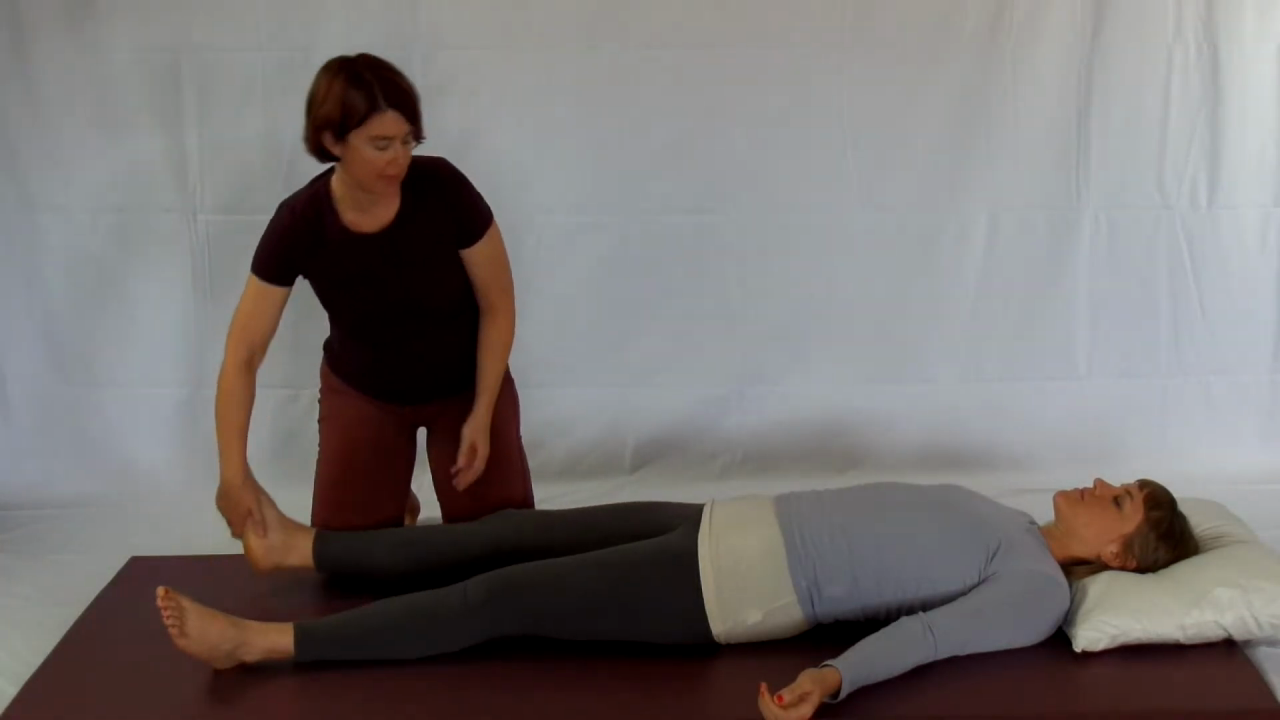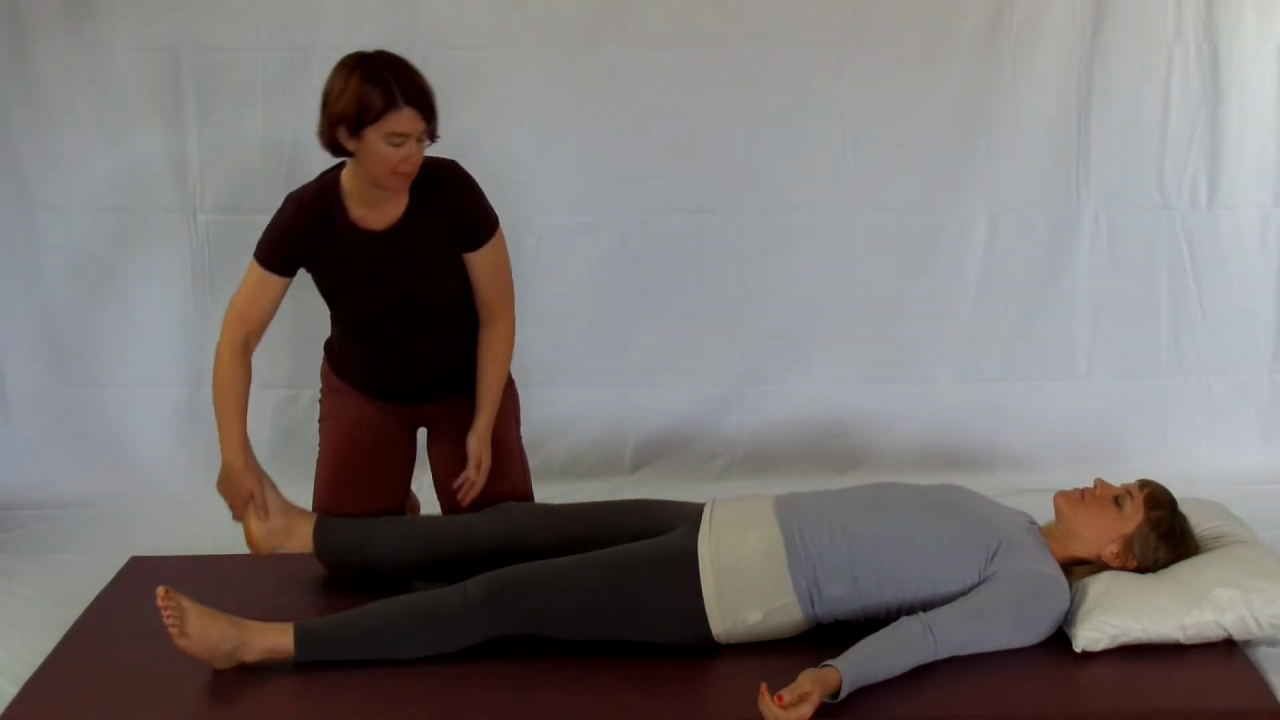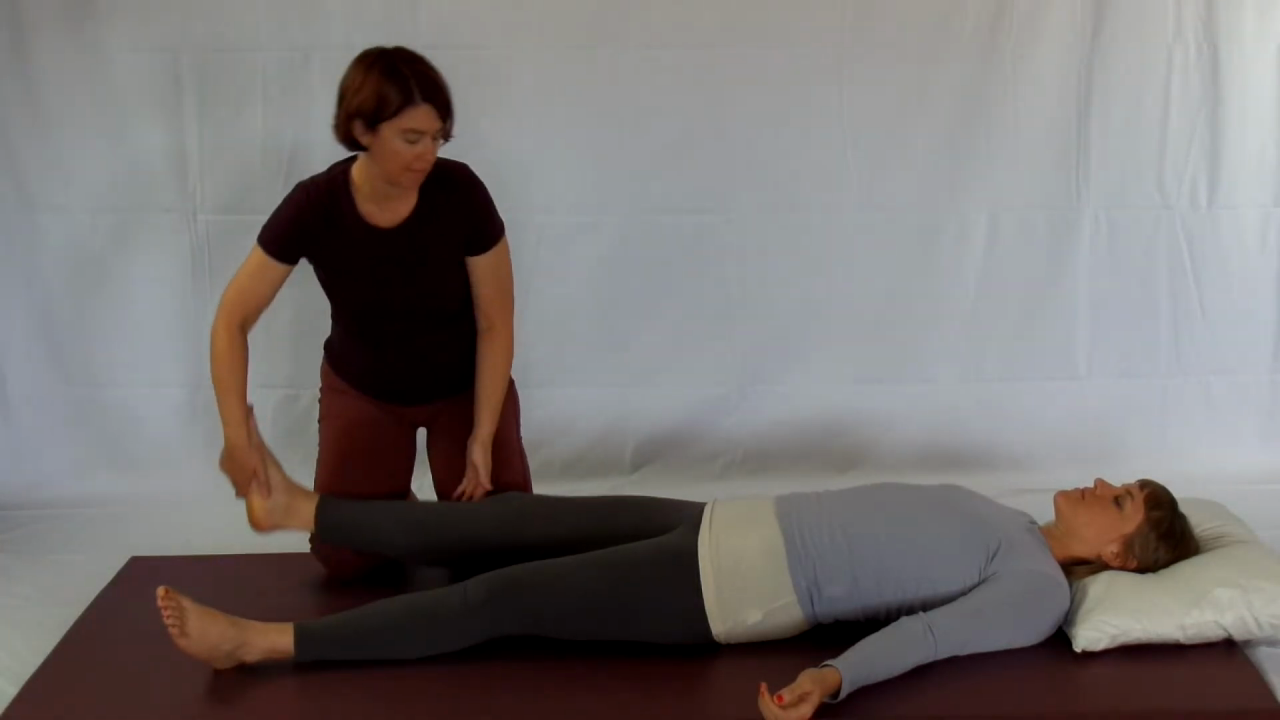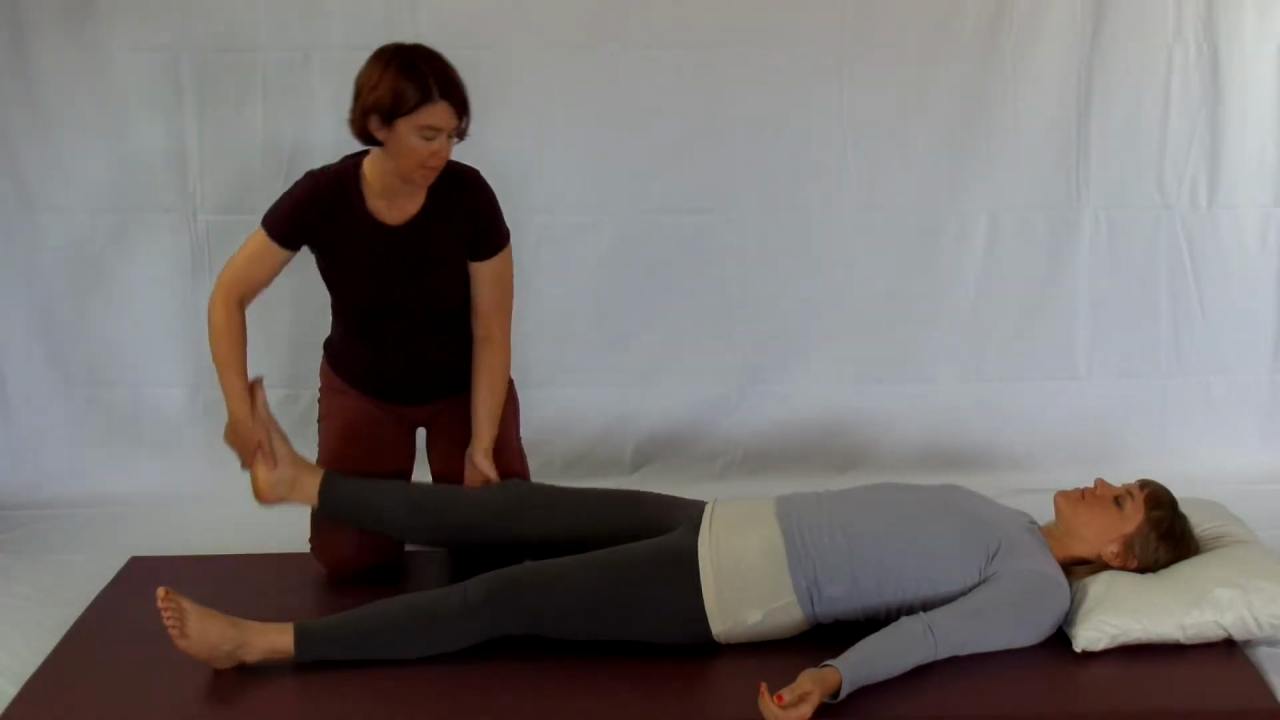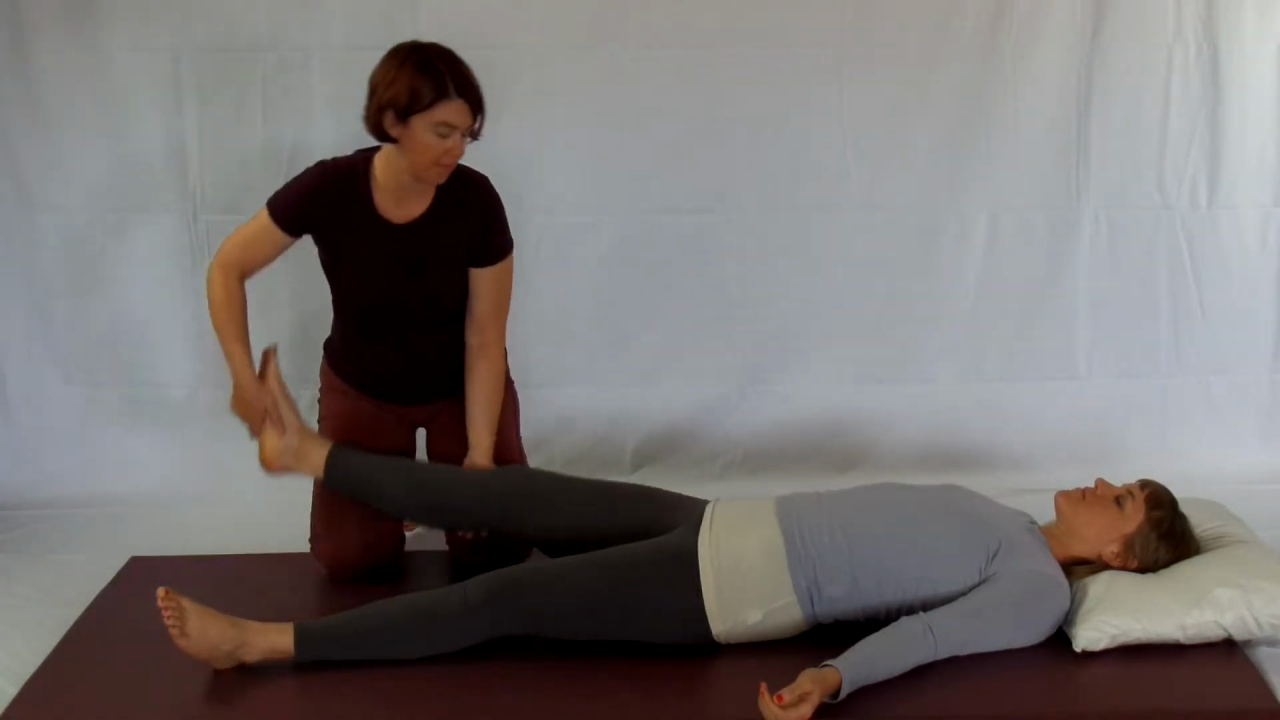
dt=0.1s
person 1, frame 1
left shoulder: (1038, 592)
right shoulder: (1008, 530)
left elbow: (929, 631)
left hip: (739, 591)
right hip: (733, 527)
left knee: (502, 600)
right knee: (509, 532)
right ankle: (298, 544)
person 1, frame 2
left shoulder: (1038, 592)
right shoulder: (1012, 525)
left elbow: (933, 632)
left hip: (741, 592)
right hip: (732, 529)
left knee: (502, 602)
right knee: (511, 525)
right ankle: (297, 532)
person 1, frame 3
left shoulder: (1037, 592)
right shoulder: (1006, 528)
left elbow: (930, 628)
left hip: (737, 591)
right hip: (733, 524)
left knee: (500, 601)
right knee: (510, 519)
right ankle: (298, 506)
person 1, frame 4
left shoulder: (1038, 593)
right shoulder: (1009, 527)
left elbow: (932, 632)
left hip: (735, 592)
right hip: (728, 530)
left knee: (499, 600)
right knee: (510, 509)
right ankle: (300, 480)
person 1, frame 5
left shoulder: (1037, 593)
right shoulder: (1007, 528)
left elbow: (930, 630)
left hip: (735, 591)
right hip: (728, 526)
left knee: (499, 600)
right knee: (512, 495)
right ankle: (306, 451)
person 2, frame 1
left shoulder: (445, 189)
right shoulder: (300, 223)
left elbow: (497, 305)
right elbow: (243, 356)
left wrist: (483, 413)
right wrist: (234, 472)
left hip: (463, 384)
right hip: (361, 392)
right ankle: (390, 490)
person 2, frame 2
left shoulder: (452, 190)
right shoulder: (307, 216)
left elbow: (497, 314)
right elbow: (236, 341)
left wrist: (483, 429)
right wrist: (236, 455)
left hip: (462, 383)
right hip: (363, 393)
right ankle: (391, 492)
person 2, frame 3
left shoulder: (460, 194)
right shoulder: (314, 207)
left elbow: (495, 327)
right elbow: (231, 322)
left wrist: (483, 439)
right wrist: (237, 433)
left hip: (462, 388)
right hip: (361, 391)
right knee: (347, 557)
right ankle: (388, 496)
person 2, frame 4
left shoulder: (469, 196)
right shoulder: (321, 199)
left elbow: (492, 333)
right elbow: (228, 299)
left wrist: (483, 448)
right wrist: (240, 408)
left hip: (460, 388)
right hip: (362, 391)
right knee: (347, 556)
left ankle: (444, 478)
right ankle: (390, 489)
person 2, frame 5
left shoulder: (475, 201)
right shoulder: (328, 189)
left elbow: (485, 341)
right elbow: (226, 271)
left wrist: (480, 454)
right wrist: (244, 375)
left hip: (459, 389)
right hip: (361, 390)
left knee: (498, 547)
right knee: (348, 556)
